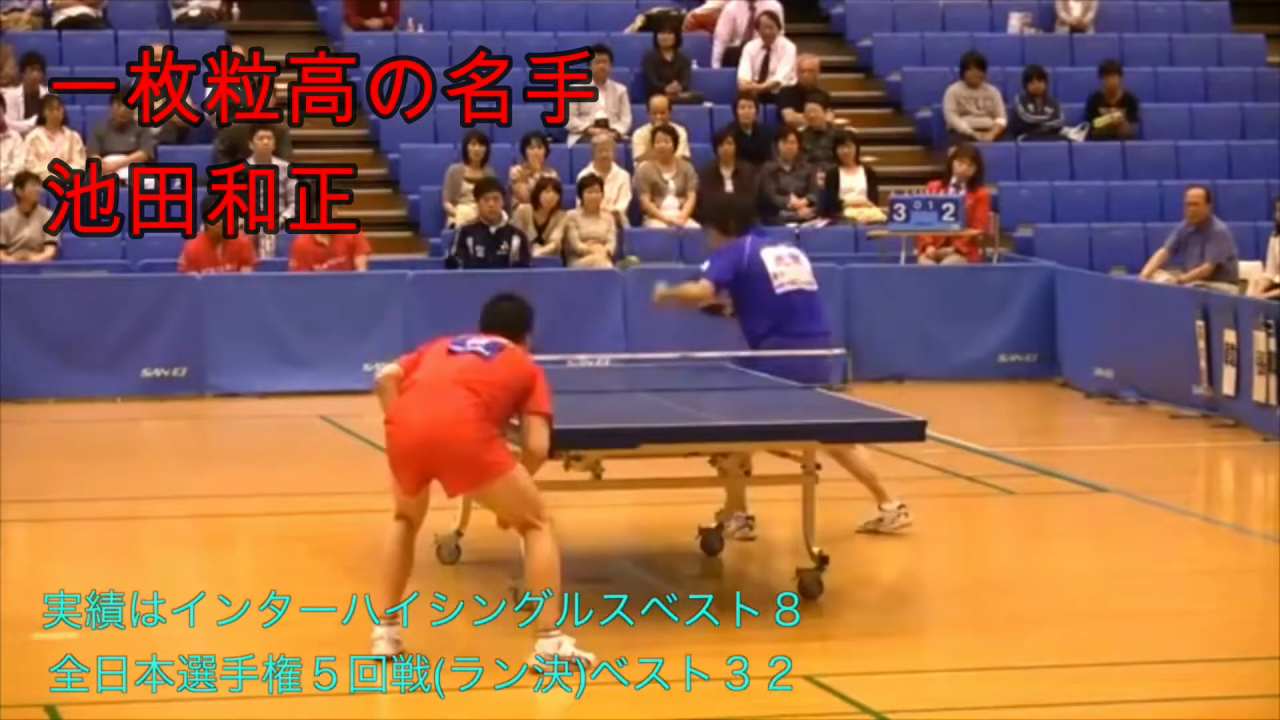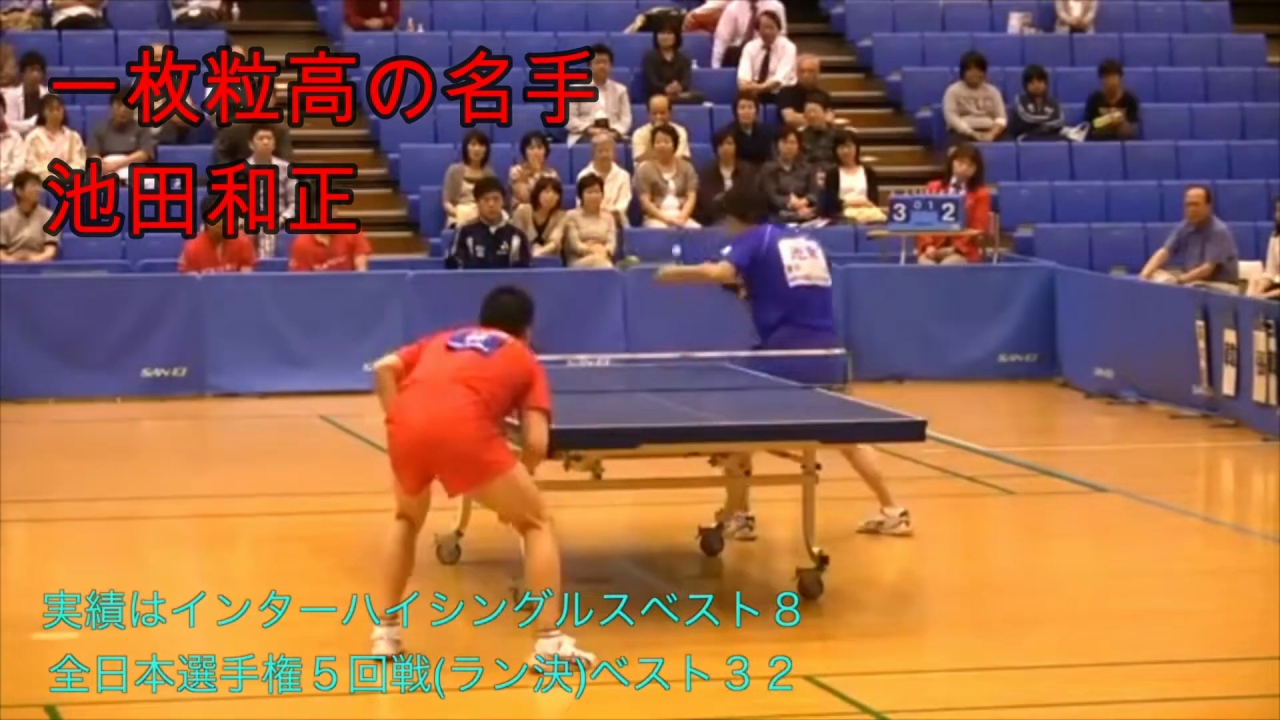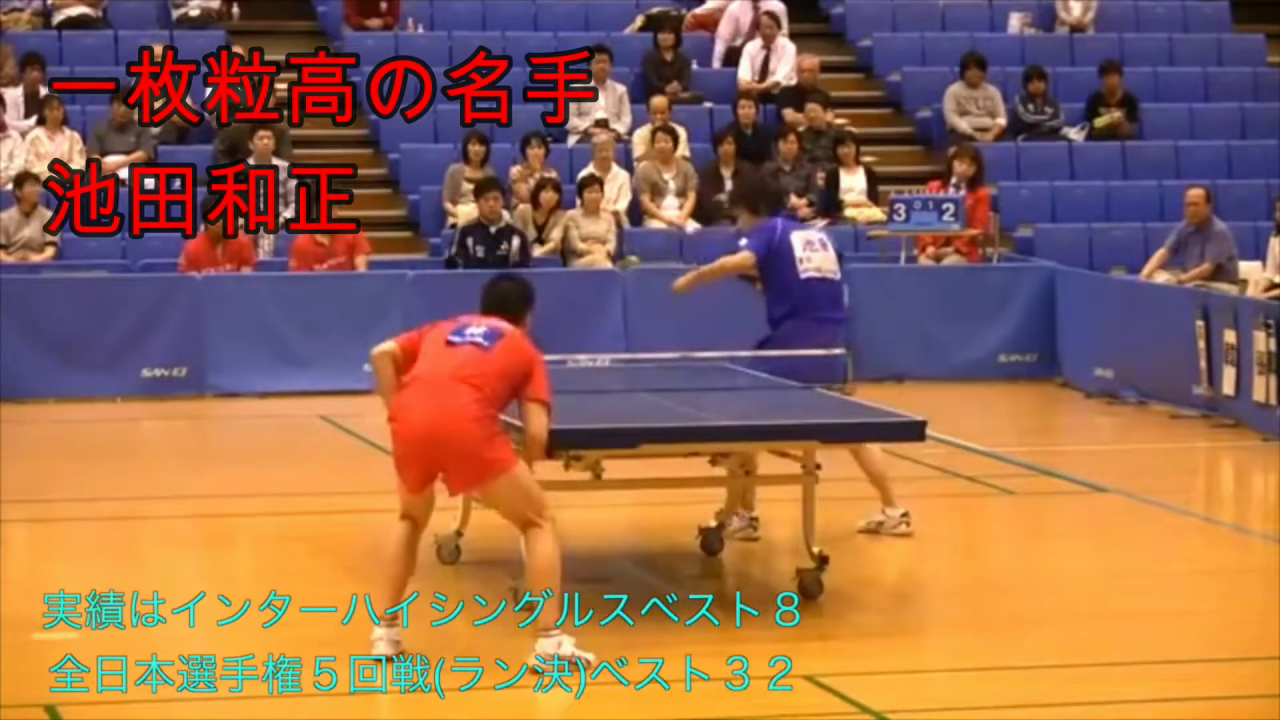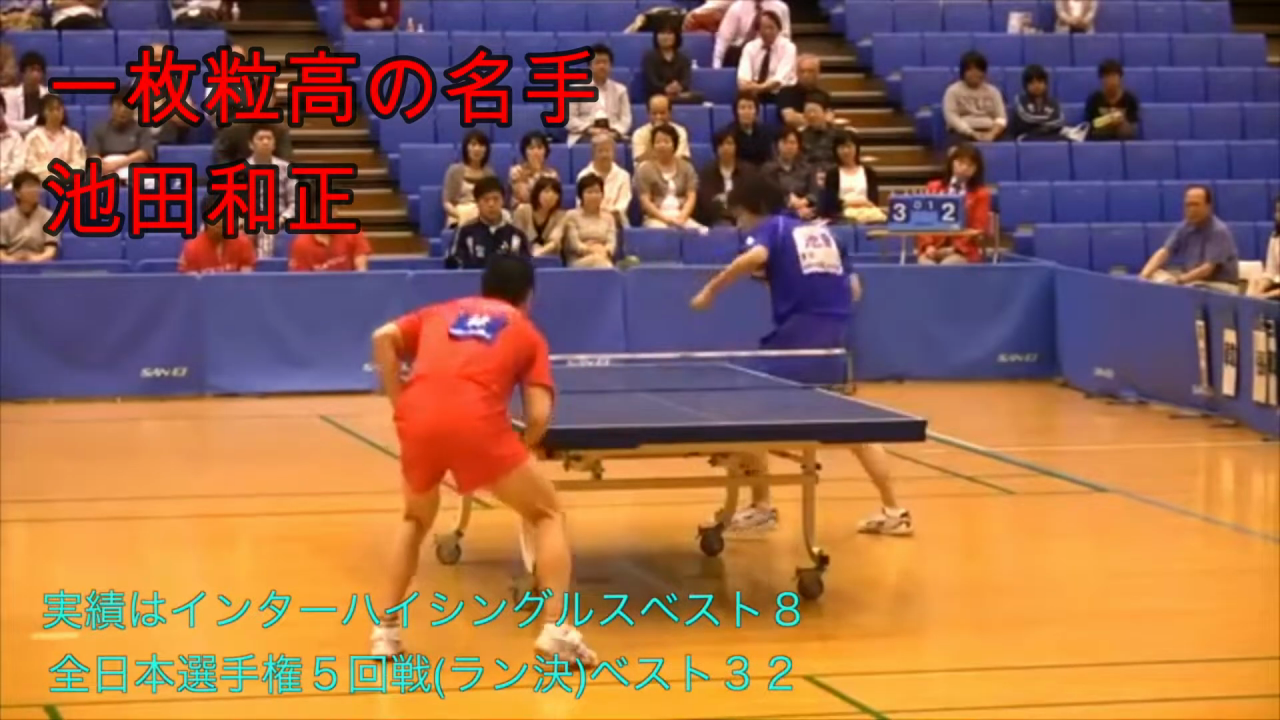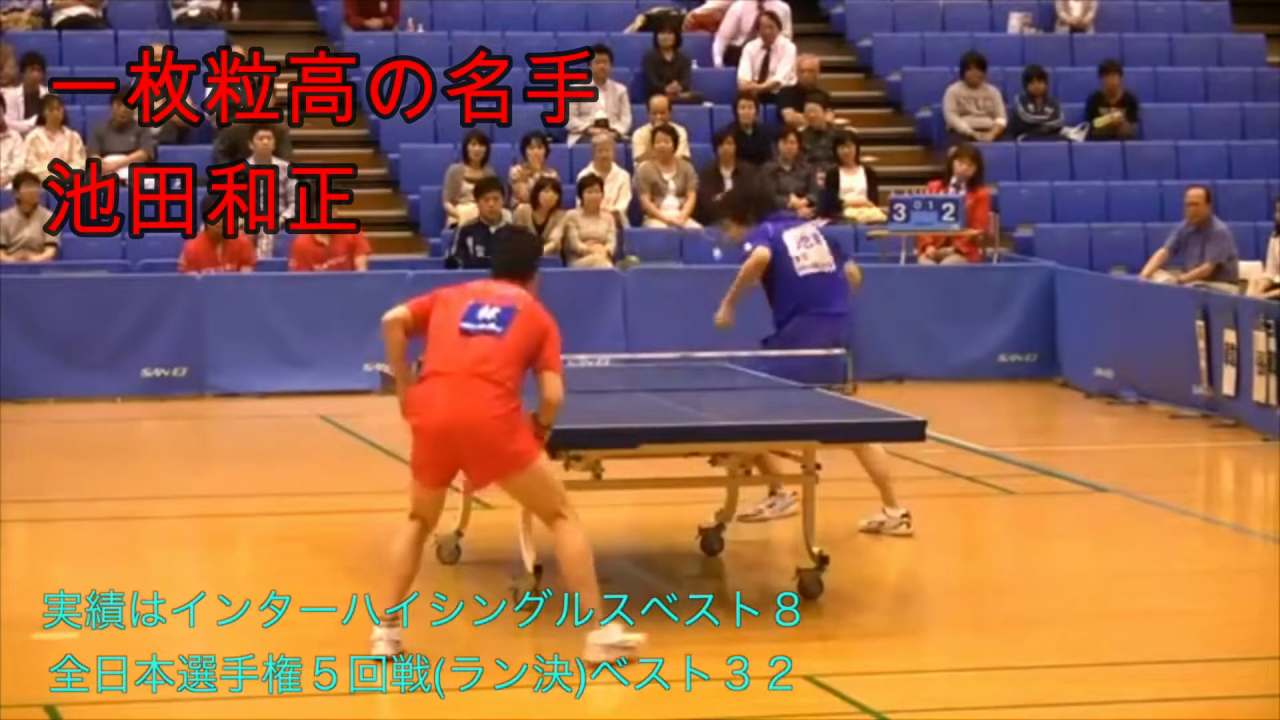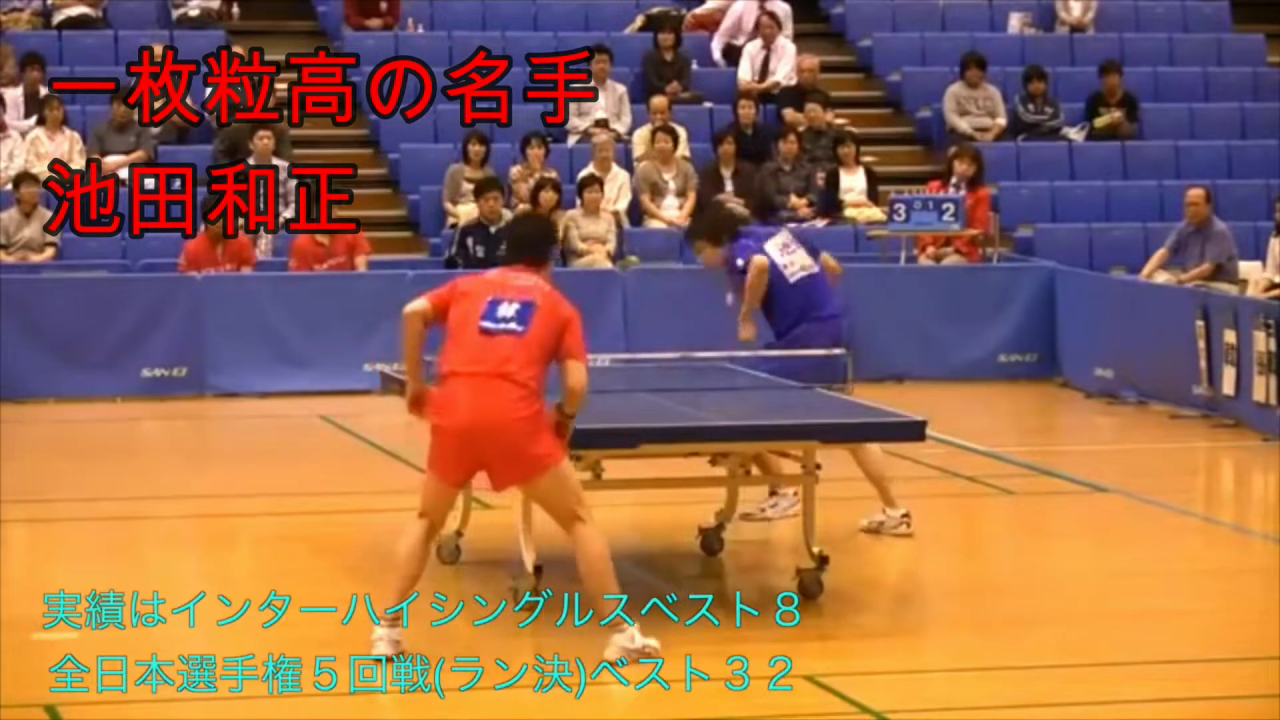
dt=0.1s
person 1, frame 1
left shoulder: (445, 345)
right shoulder: (524, 365)
left elbow: (386, 377)
right elbow: (538, 446)
right wrist: (518, 485)
left hip: (410, 428)
right hip: (461, 432)
left knee: (405, 518)
right knee: (538, 523)
left ankle: (387, 631)
right ankle: (550, 643)
person 1, frame 2
left shoulder: (442, 339)
right shoulder: (525, 360)
left elbow: (383, 368)
right elbow: (537, 443)
right wrist: (518, 481)
left hip: (408, 423)
right hip: (462, 427)
left knee: (407, 518)
right knee: (537, 522)
left ankle: (385, 629)
right ankle: (549, 641)
person 1, frame 3
left shoulder: (441, 329)
right shoulder: (525, 349)
left elbow: (381, 356)
right elbow: (537, 433)
right wrist: (517, 471)
left hip: (411, 420)
right hip: (465, 425)
left knee: (411, 519)
right knee: (538, 521)
left ankle: (385, 632)
right ankle: (549, 641)
person 1, frame 4
left shoulder: (441, 313)
right shoulder: (528, 333)
left elbow: (383, 339)
right elbow: (539, 415)
left wrist: (399, 401)
right wrist: (523, 447)
left hip: (418, 415)
right hip: (476, 420)
left knee: (416, 519)
right knee: (548, 515)
left ankle: (386, 632)
right ankle: (557, 630)
person 1, frame 5
left shoulder: (450, 295)
right shoulder: (539, 316)
left elbow: (393, 322)
right elbow: (553, 396)
left wrist: (405, 392)
right wrist: (539, 429)
left hip: (430, 411)
right hip: (489, 416)
left knee: (419, 518)
right knee: (560, 515)
left ankle: (387, 630)
right ankle: (601, 632)
person 1, frame 6
left shoulder: (469, 285)
right shoulder: (559, 305)
left elbow: (414, 314)
right elbow: (577, 383)
left wrist: (415, 382)
right wrist: (564, 418)
left hip: (455, 412)
right hip: (517, 417)
left knee: (427, 521)
right knee: (578, 521)
left ankle: (387, 632)
right ankle: (621, 634)
person 2, frame 1
left shoulder: (735, 252)
right shoulder: (789, 249)
left elbow: (701, 293)
left wrist: (669, 293)
left hip: (779, 353)
right hip: (814, 351)
left ankle: (738, 516)
right ankle: (889, 508)
person 2, frame 2
left shoulder: (754, 240)
right shoulder: (807, 243)
left elbow: (717, 272)
left wrist: (674, 273)
left hip: (787, 345)
right hip: (826, 346)
left ankle: (739, 517)
right ankle: (890, 510)
person 2, frame 3
left shoulder: (768, 232)
right shoulder: (819, 236)
left elbow: (741, 262)
right elbow: (836, 292)
left wrist: (691, 278)
left hip: (795, 338)
right hip: (833, 339)
left ankle: (742, 515)
right ankle: (892, 511)
person 2, frame 4
left shoulder: (770, 229)
right shoulder: (820, 231)
left elbow: (756, 257)
right elbow: (854, 290)
left wrist: (710, 289)
left hip: (799, 333)
right hip: (837, 335)
left ankle: (761, 504)
right ankle: (892, 511)
person 2, frame 5
left shoulder: (760, 235)
right shoulder: (810, 230)
left elbow: (760, 258)
right elbow: (853, 275)
left wrist: (728, 303)
left hip: (800, 335)
right hip: (837, 333)
left ankle: (778, 493)
right ankle: (894, 511)
person 2, frame 6
left shoulder: (739, 253)
right shoulder: (780, 238)
left elbow: (759, 266)
right elbow: (832, 267)
left wrist: (745, 320)
left hip: (802, 340)
right hip: (832, 335)
left ankle: (781, 494)
right ankle: (894, 512)
